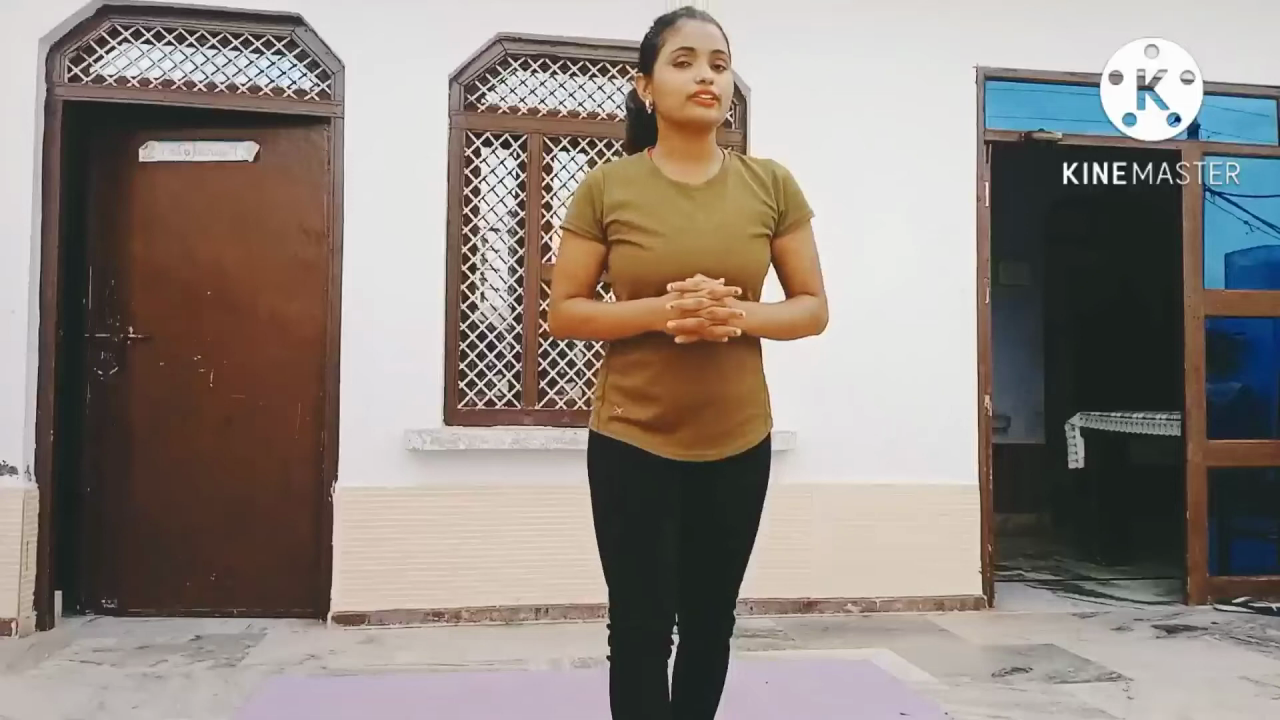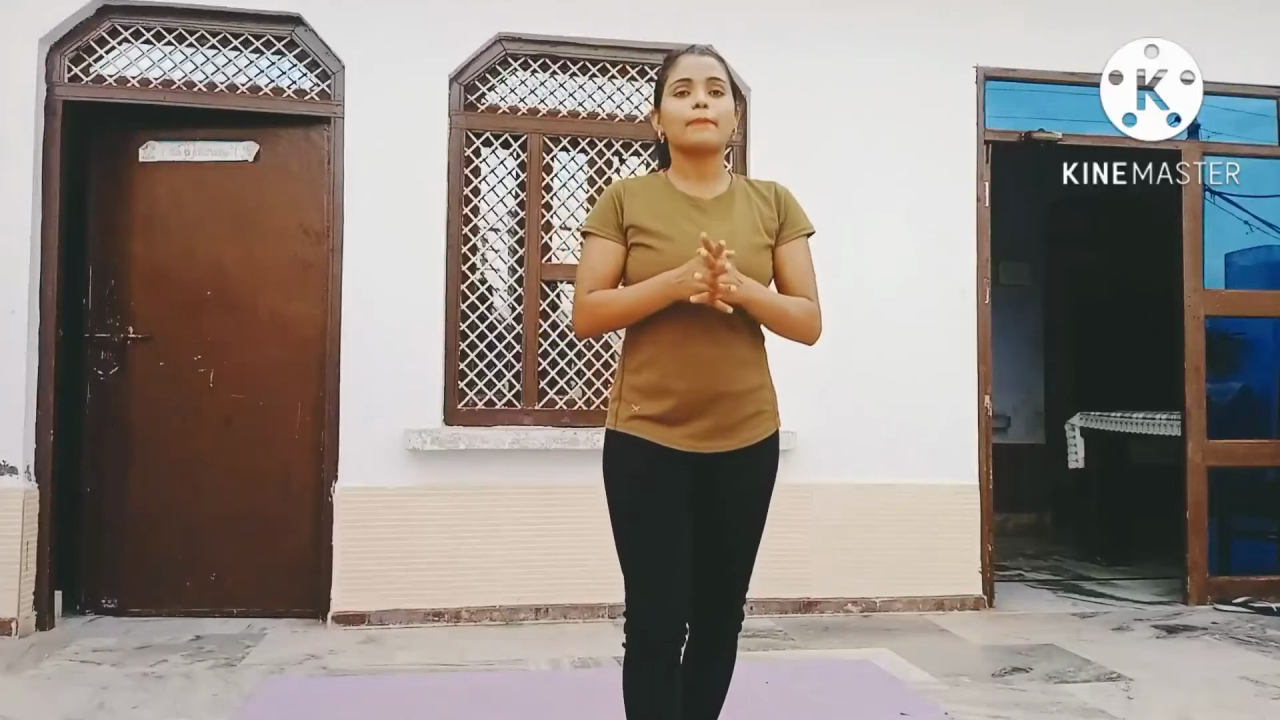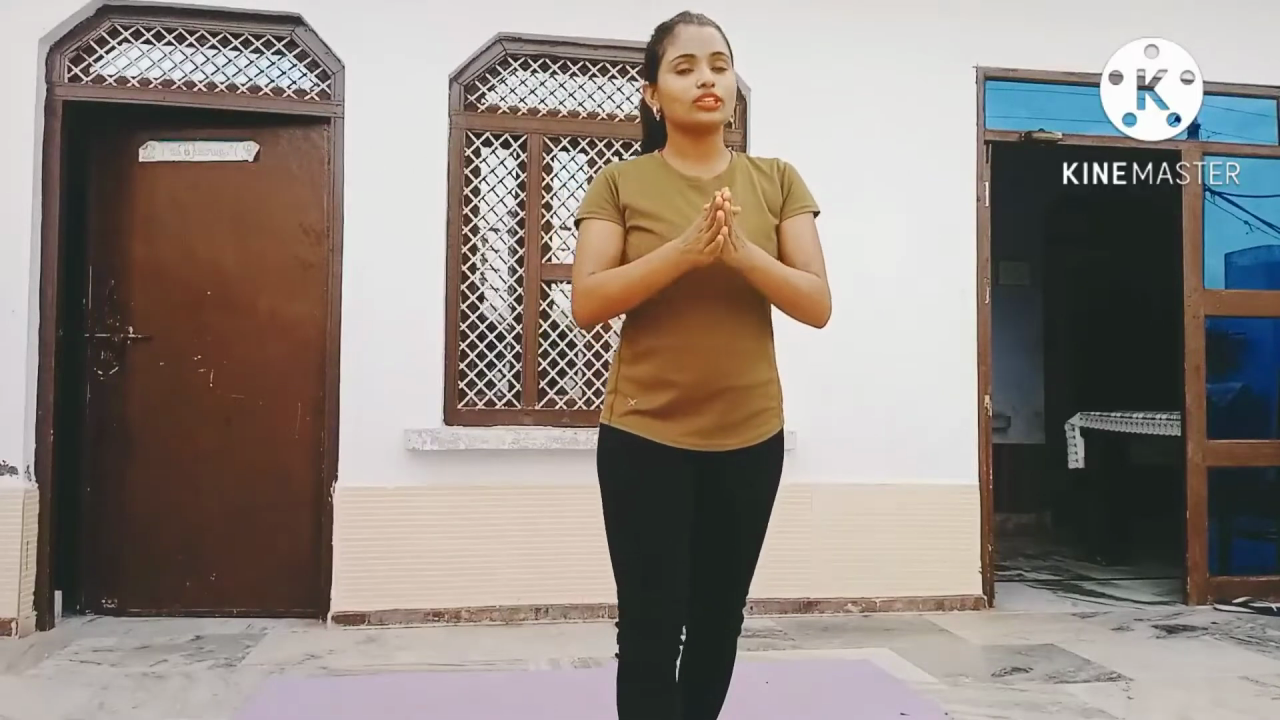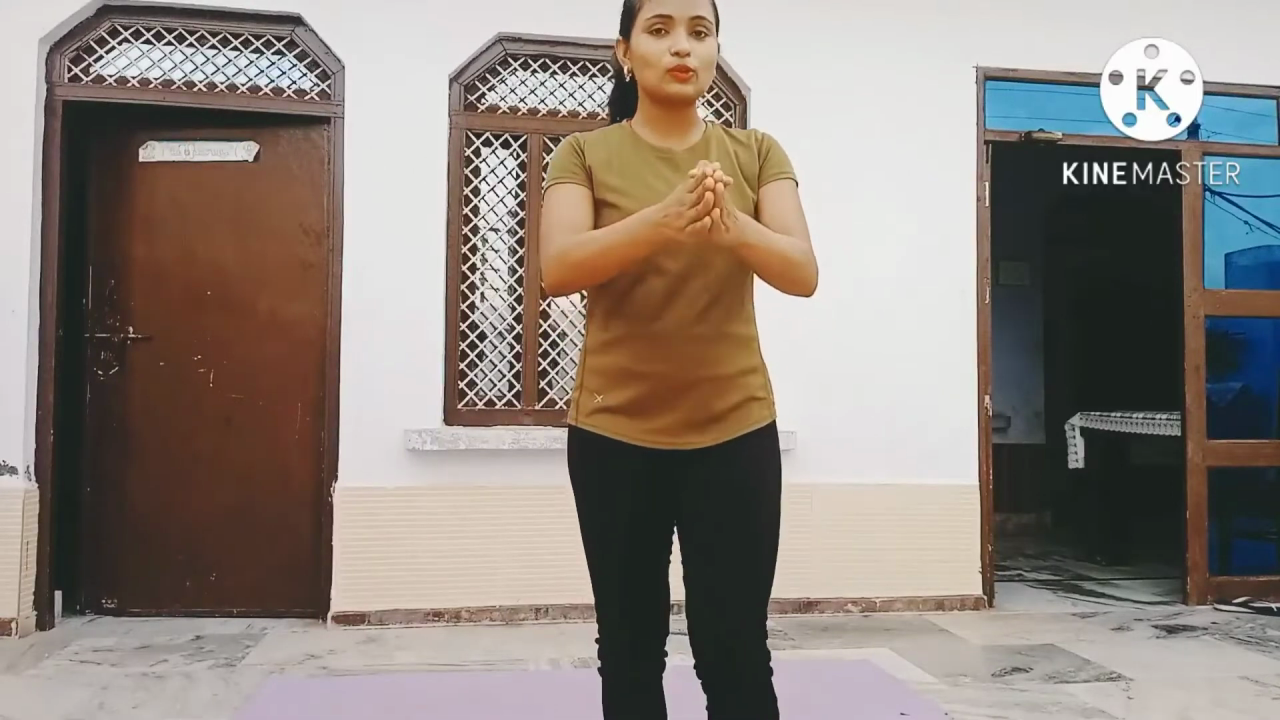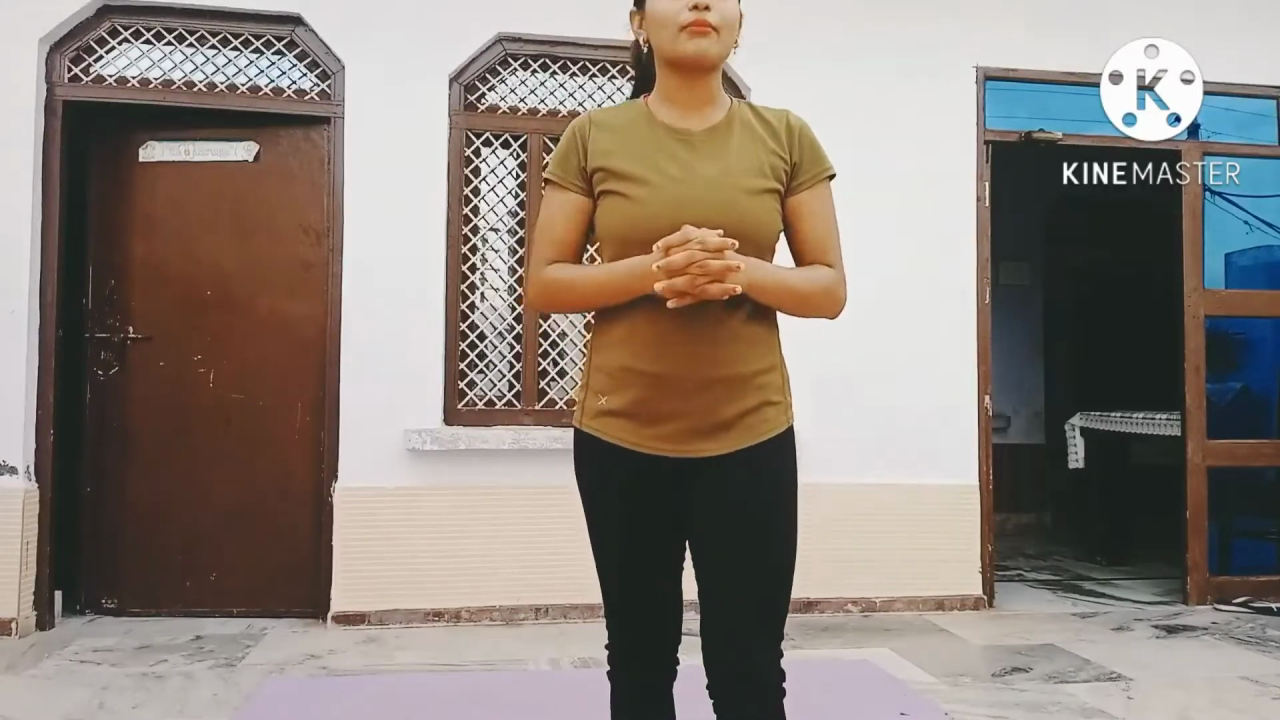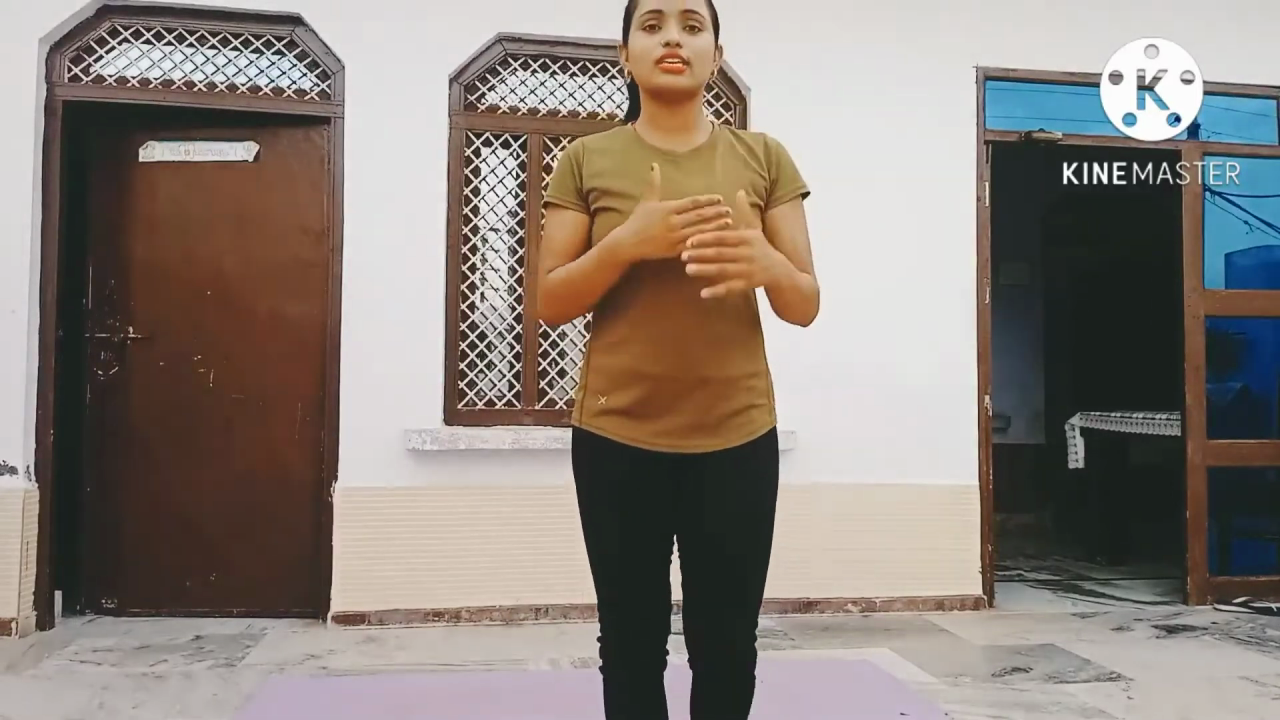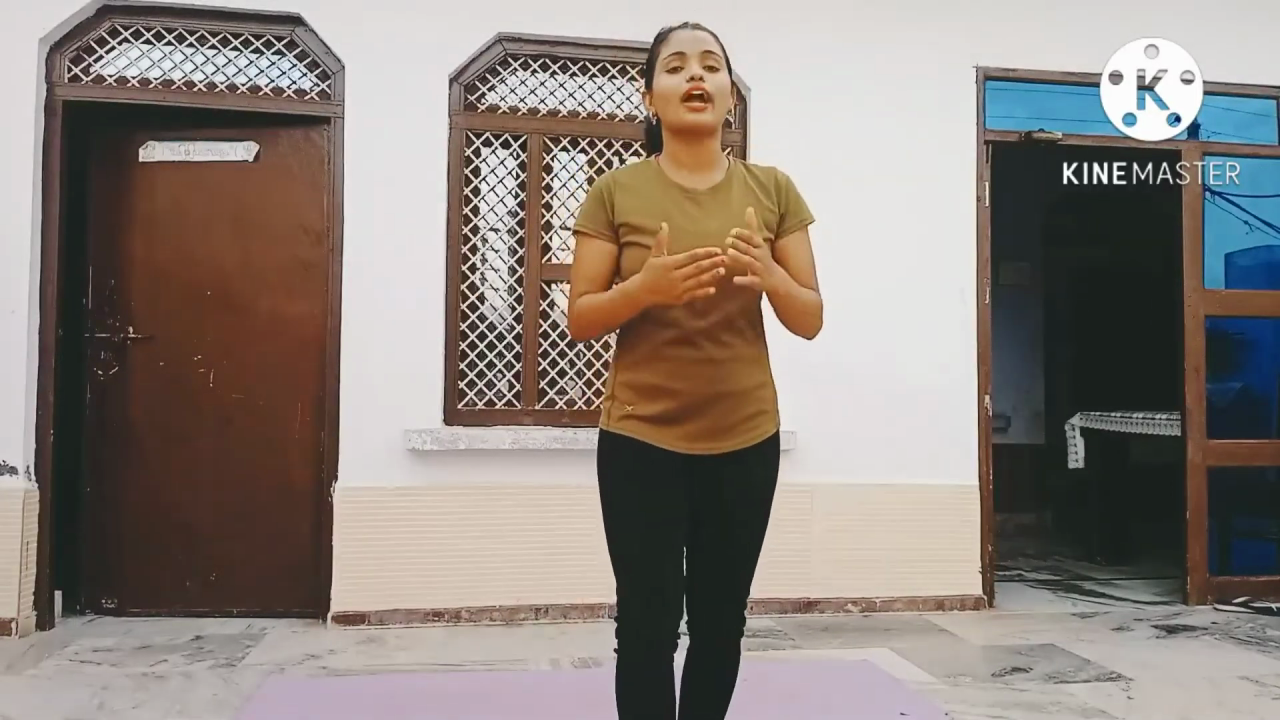
dt=0.7s
person 1, frame 1
left shoulder: (772, 186)
right shoulder: (605, 188)
left elbow: (813, 307)
right elbow: (563, 313)
left wrist: (741, 316)
right wrist: (659, 311)
left hip: (737, 447)
right hip: (631, 443)
left knee: (710, 622)
right knee: (641, 629)
person 1, frame 2
left shoulder: (774, 203)
right shoulder: (623, 200)
left elbow: (809, 323)
right elbow: (585, 315)
left wrist: (738, 286)
right wrist: (678, 280)
left hip: (746, 441)
right hip: (647, 440)
left knee: (719, 616)
right knee: (656, 620)
person 1, frame 3
left shoulder: (776, 181)
right shoulder: (619, 183)
left elbow: (818, 306)
right elbow: (585, 305)
left wrist: (741, 249)
right wrist: (684, 247)
left hip: (750, 438)
right hip: (644, 437)
left knee: (717, 624)
right knee: (649, 631)
person 1, frame 4
left shoulder: (756, 152)
right shoulder: (584, 154)
left elbow: (803, 273)
right elbow: (556, 269)
left wrist: (727, 219)
right wrist: (668, 216)
left hip: (735, 432)
right hip: (614, 436)
left knee: (735, 654)
right knee: (630, 648)
person 1, frame 5
left shoulder: (784, 137)
right shoulder: (592, 137)
left elbow: (830, 288)
right elbow: (542, 284)
left wrist: (742, 271)
right wrist: (652, 270)
left hip: (750, 438)
right hip: (621, 438)
right knee: (639, 658)
person 1, frame 6
left shoulder: (763, 157)
right shoulder: (585, 161)
left elbow: (806, 306)
right elbow: (549, 302)
left wrist: (766, 266)
right wrist: (627, 241)
left hip: (736, 434)
right hip: (618, 434)
left knee: (726, 646)
right knee: (632, 642)
person 1, frame 7
left shoulder: (772, 189)
right shoulder: (613, 192)
left elbow: (811, 318)
right elbow: (580, 317)
left wrist: (772, 278)
right wrist: (643, 287)
left hip: (745, 440)
right hip: (640, 439)
left knee: (720, 621)
right knee: (646, 625)
